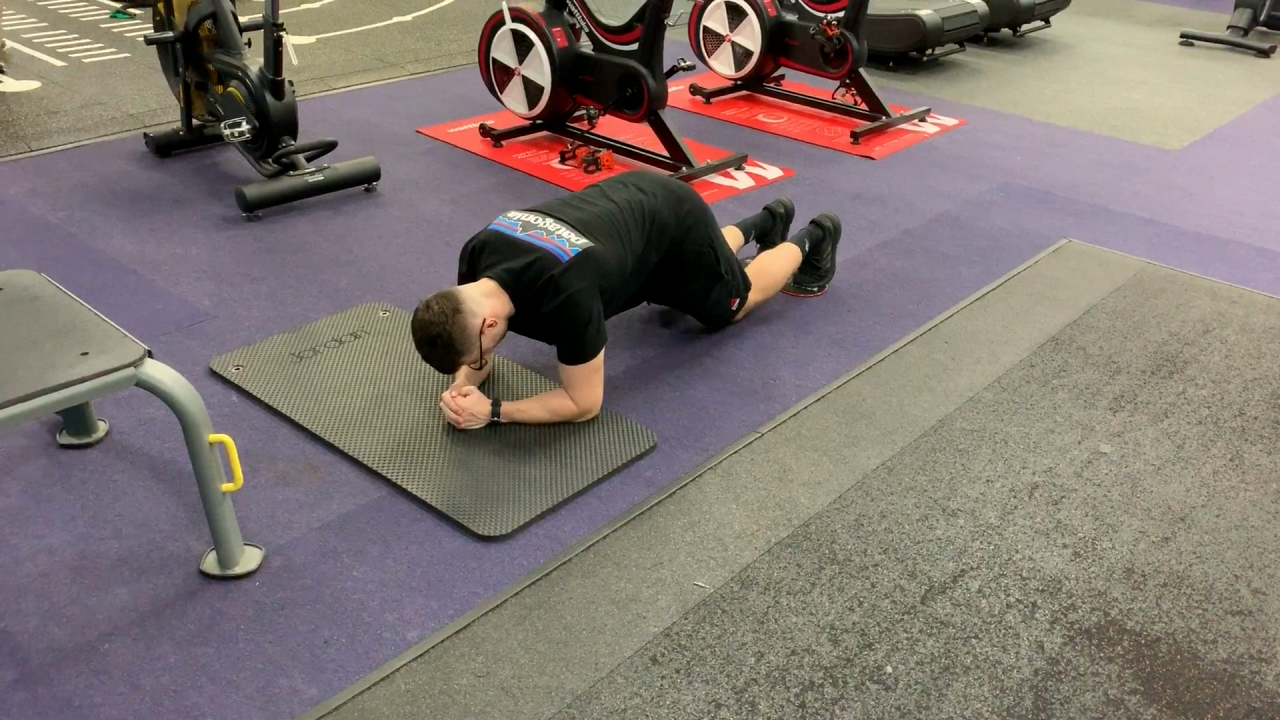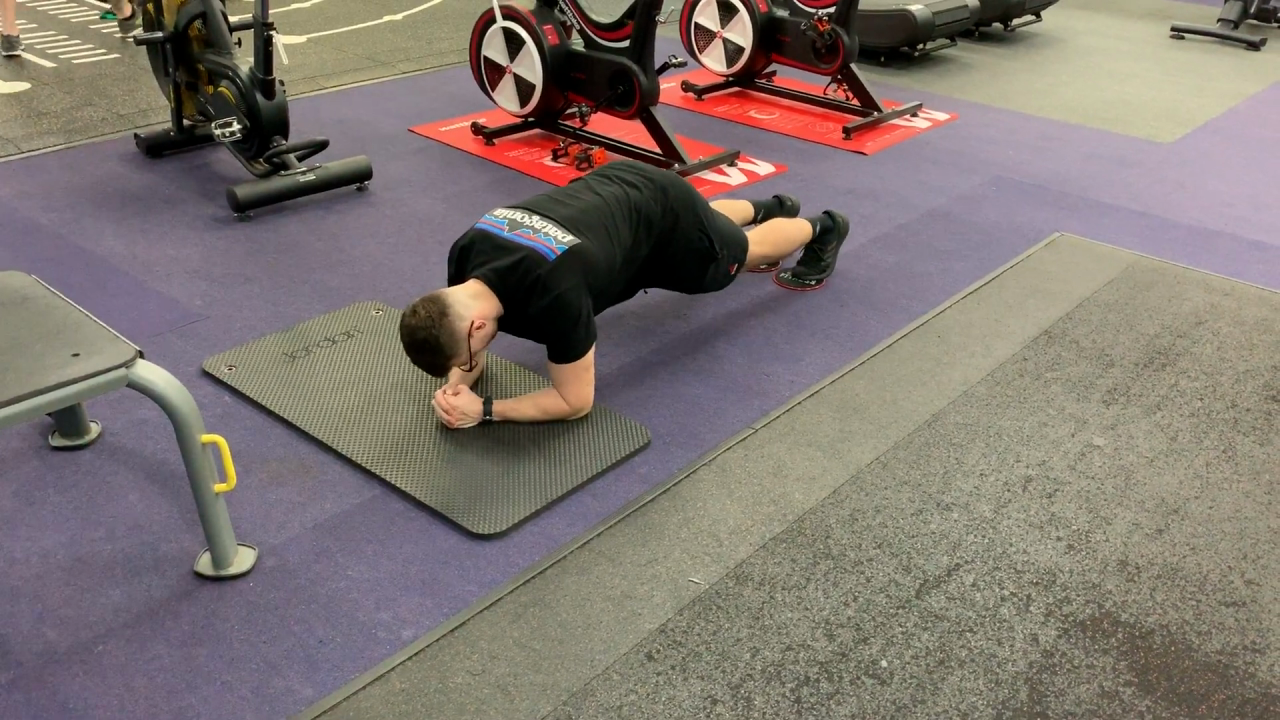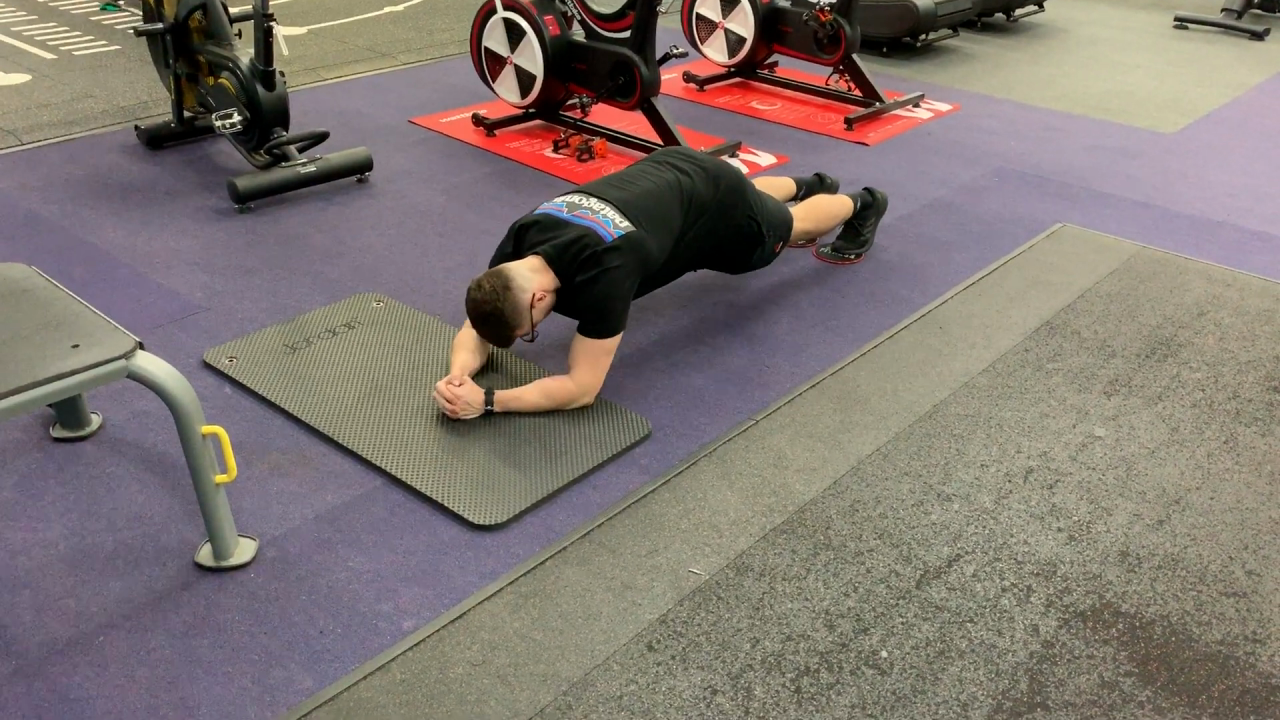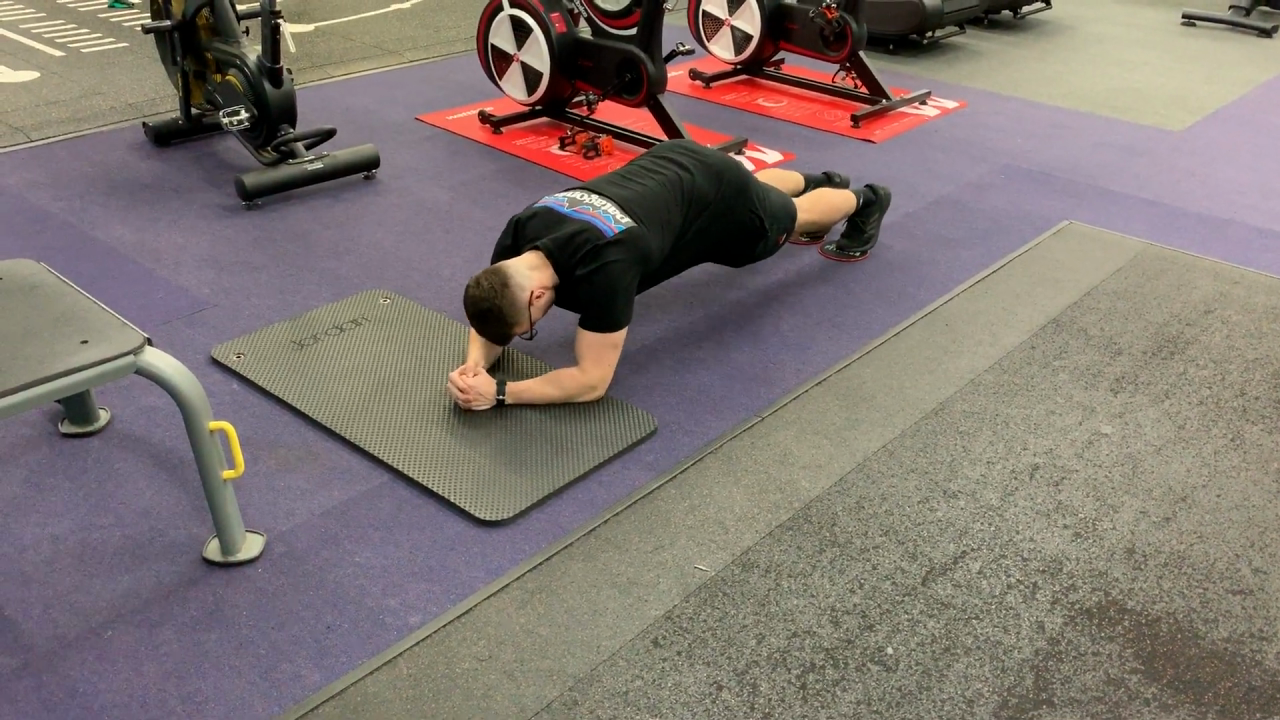
dt=0.7s
person 1, frame 1
left shoulder: (565, 296)
right shoulder: (478, 257)
left elbow: (584, 403)
right elbow: (472, 349)
left wrist: (492, 410)
right wrist: (462, 387)
left hip: (673, 218)
right hip: (630, 196)
left knee: (734, 305)
right knee: (675, 301)
left ankle: (813, 239)
right ankle: (765, 221)
person 1, frame 2
left shoulder: (553, 294)
right shoulder: (466, 258)
left elbow: (576, 401)
right elbow: (465, 353)
left wrist: (484, 410)
right wrist: (457, 385)
left hip: (664, 212)
right hip: (618, 186)
left knee: (744, 251)
right knee: (715, 227)
left ankle: (822, 229)
right ankle: (770, 208)
person 1, frame 3
left shoulder: (602, 273)
right shoulder: (520, 242)
left elbow: (582, 387)
right elbow: (476, 331)
left wrist: (487, 402)
right wrist: (458, 375)
left hip: (716, 199)
right hip: (669, 171)
left knee: (789, 227)
right knee: (761, 200)
left ankle: (861, 205)
right ankle: (808, 185)
person 1, frame 4
left shoulder: (602, 269)
right shoulder: (518, 238)
left elbow: (592, 382)
right elbow: (493, 327)
left wrist: (500, 393)
right wrist: (475, 364)
left hip: (717, 195)
right hip: (673, 164)
left knee: (793, 216)
right knee: (765, 192)
left ankle: (864, 201)
right ankle: (822, 181)
